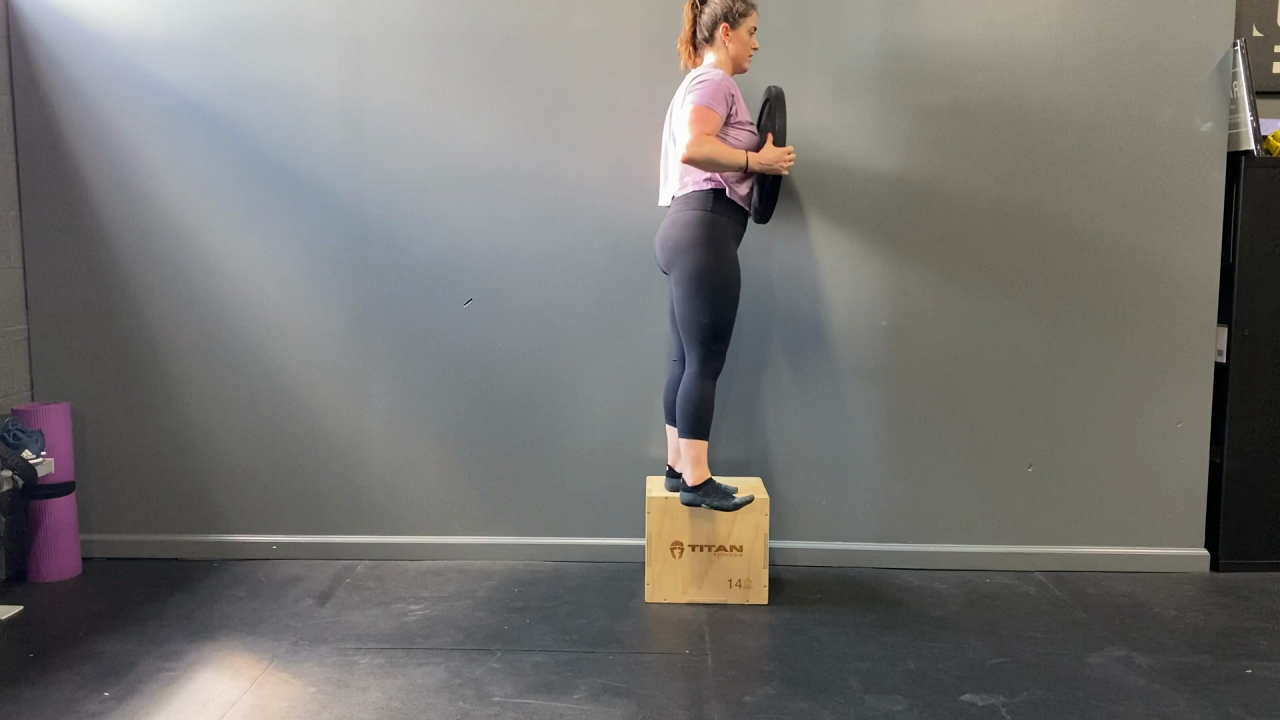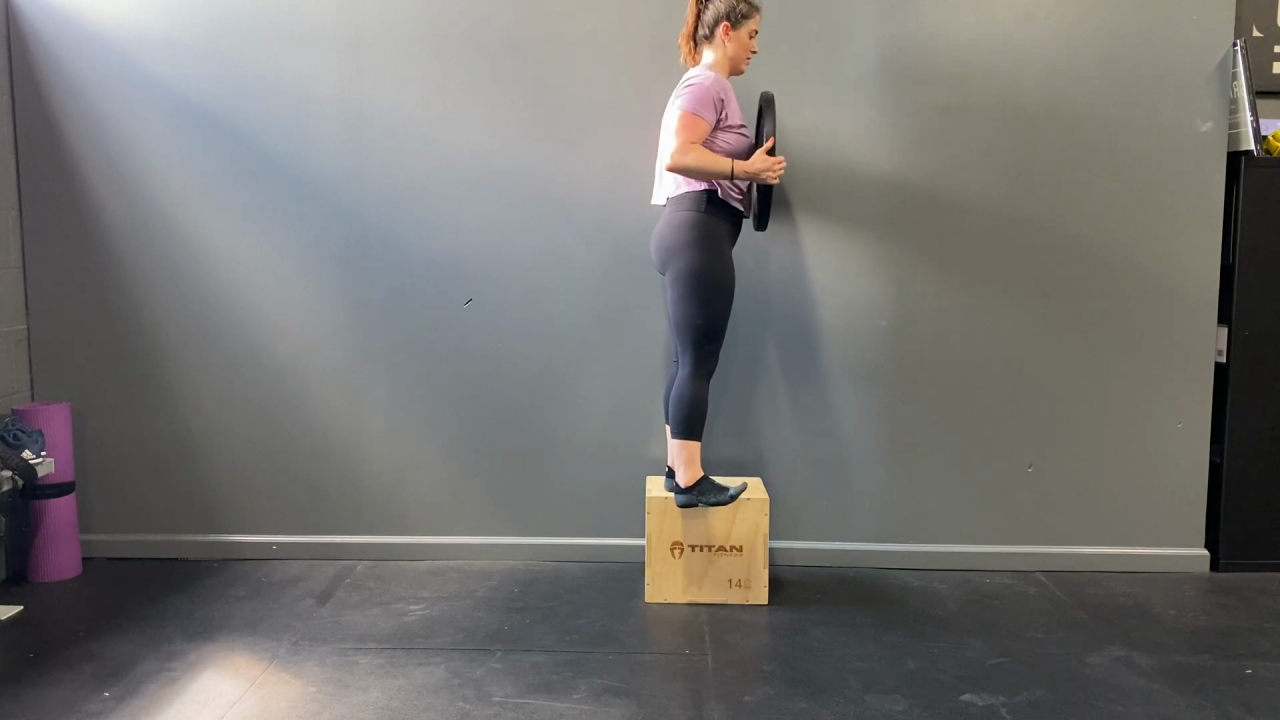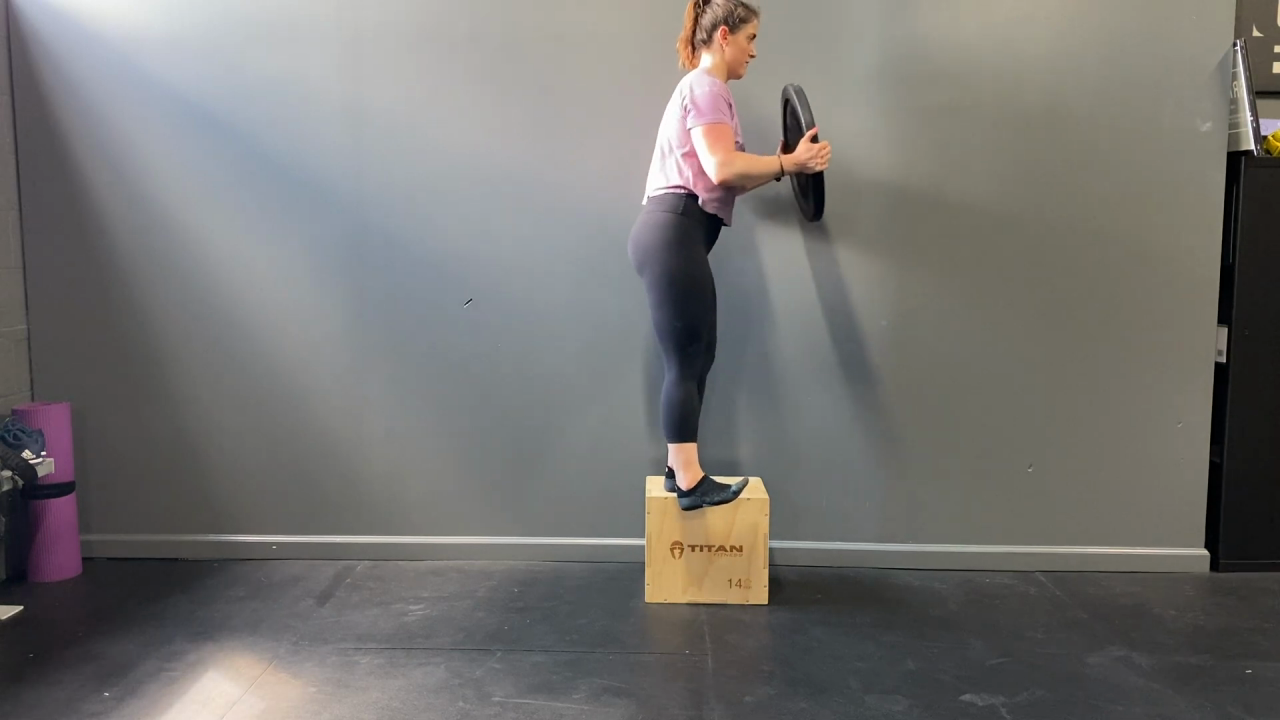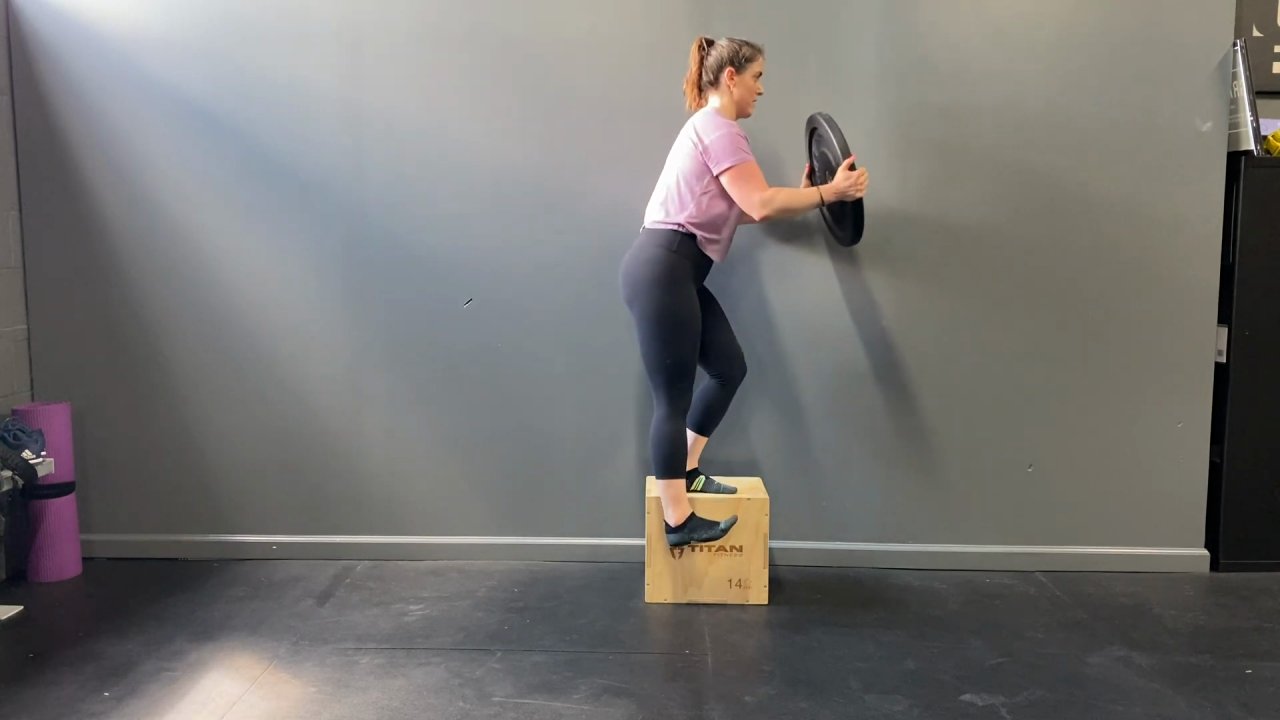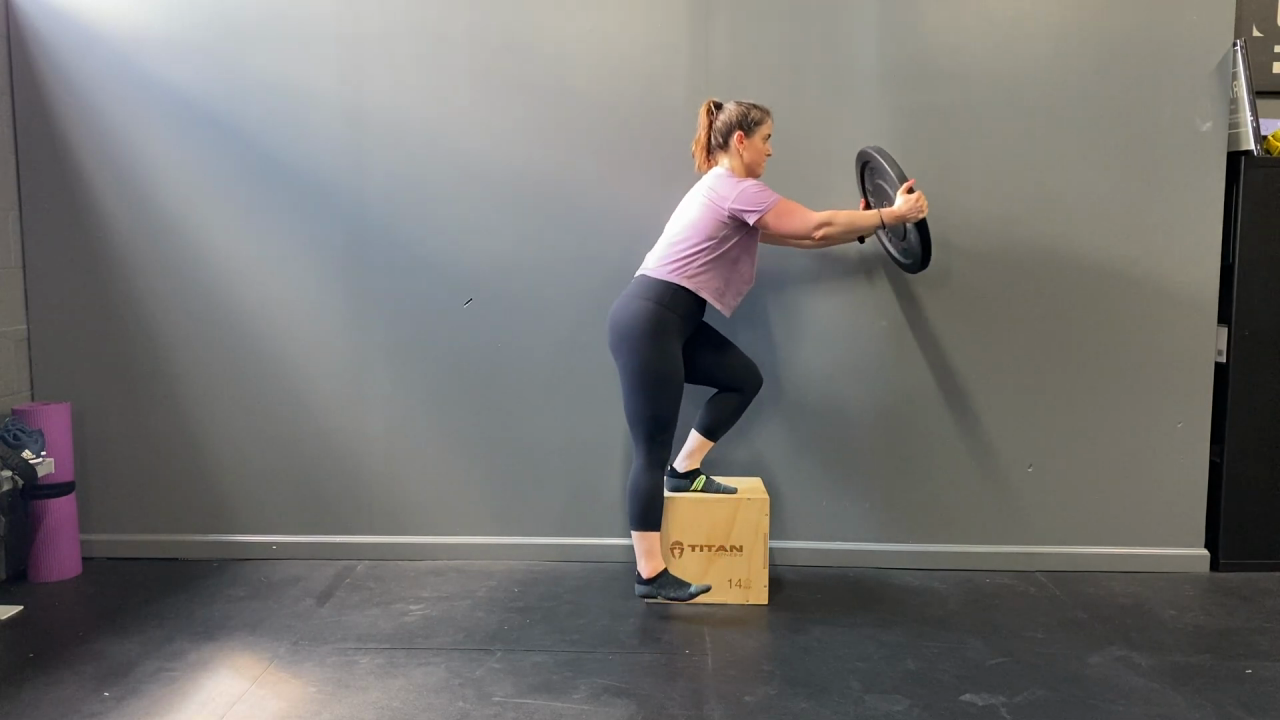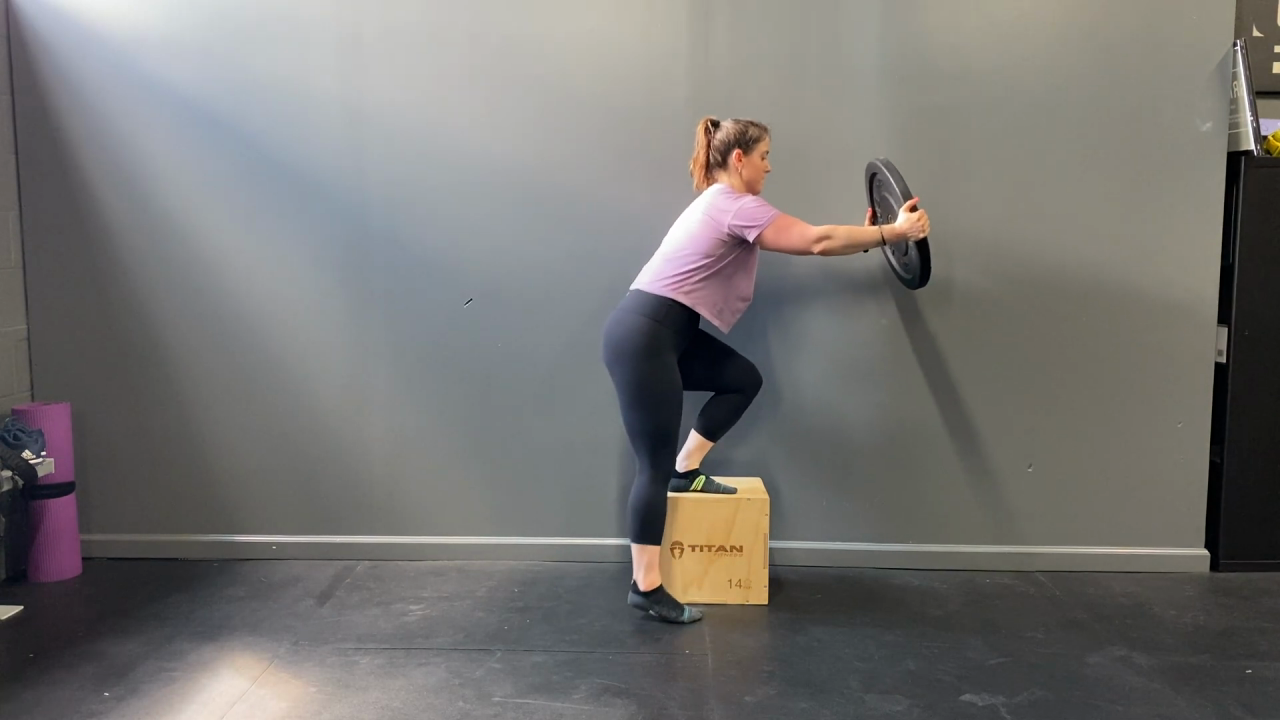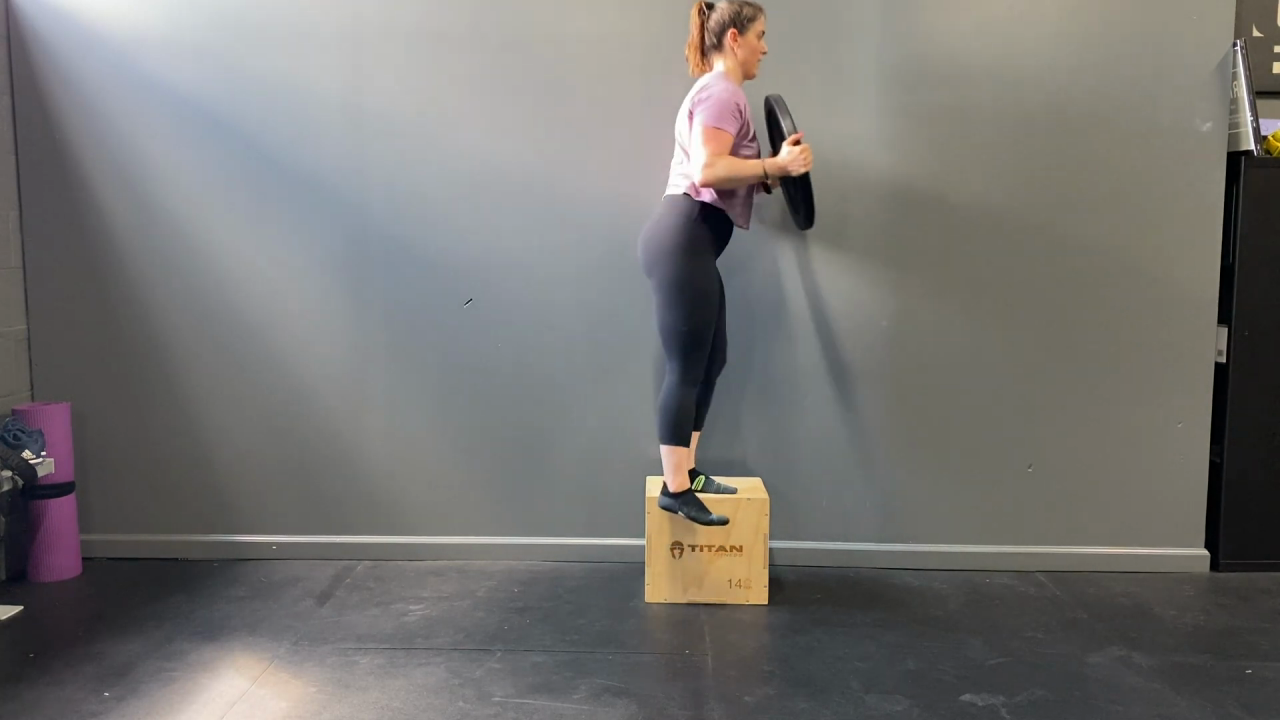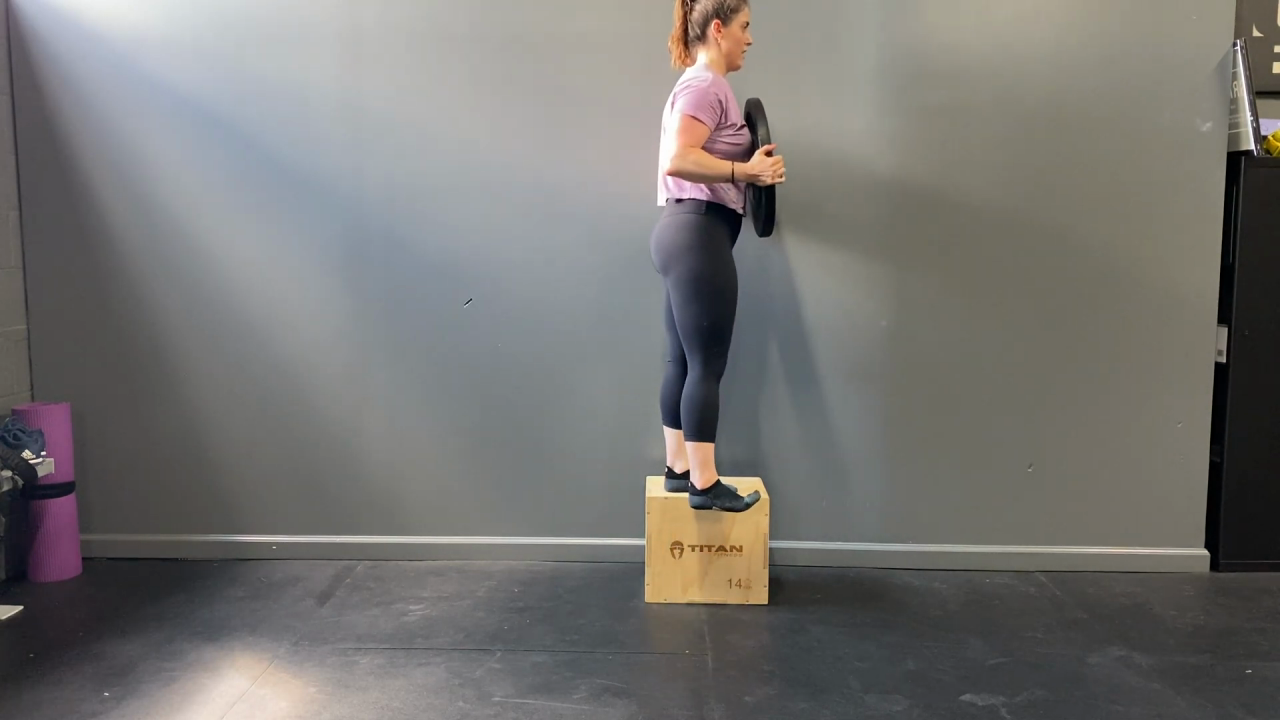
dt=0.7s
person 1, frame 1
left shoulder: (701, 84)
right shoulder: (712, 82)
right elbow: (692, 148)
left wrist: (756, 161)
right wrist: (757, 161)
left hip: (690, 229)
right hip: (702, 231)
left knee: (689, 360)
right knee: (704, 362)
left ankle: (679, 467)
right ankle: (697, 480)
person 1, frame 2
left shoulder: (706, 87)
right shoulder: (706, 85)
right elbow: (677, 155)
left wrist: (754, 166)
right wrist: (746, 169)
left hip: (689, 232)
right hip: (698, 231)
left knee: (690, 361)
right knee: (698, 363)
left ankle: (680, 469)
right ankle: (690, 480)
person 1, frame 3
left shoulder: (703, 89)
right shoulder: (706, 88)
left elbow: (723, 180)
right elbow: (722, 168)
left wrist: (778, 167)
right wrist: (790, 163)
left hip: (677, 237)
right hip: (672, 236)
left knee: (696, 360)
right knee: (685, 364)
left ankle: (682, 470)
right ankle: (690, 483)
person 1, frame 4
left shoulder: (709, 128)
right shoulder: (718, 129)
left elbow: (745, 208)
right elbow: (760, 205)
left wrist: (805, 194)
right wrist: (830, 192)
left hip: (674, 272)
right hip: (662, 272)
left knee: (729, 367)
right knee: (673, 400)
left ankle: (686, 471)
right ankle: (679, 520)
person 1, frame 5
left shoulder: (723, 189)
right shoulder: (737, 190)
left elbow: (796, 235)
right elbow: (815, 227)
left wrist: (859, 228)
right wrist: (892, 216)
left hip: (664, 318)
right hip: (647, 322)
left knee: (744, 378)
right knee: (651, 451)
left ankle: (684, 470)
right ankle: (651, 574)
person 1, frame 6
left shoulder: (721, 205)
right shoulder: (736, 207)
left elbow: (803, 241)
right elbow: (816, 241)
left wrist: (867, 235)
right wrist: (893, 233)
left hip: (661, 332)
right hip: (642, 337)
left knee: (743, 379)
right knee: (654, 464)
left ankle: (686, 469)
right ankle: (647, 586)
person 1, frame 7
left shoulder: (719, 92)
right shoulder: (720, 93)
right elbow: (708, 171)
left wrist: (772, 173)
right wrist: (775, 166)
left hip: (688, 241)
right hip: (684, 241)
left knee: (705, 365)
right knee: (688, 369)
left ankle: (684, 473)
right ankle: (675, 488)
person 1, frame 8
left shoulder: (705, 87)
right shoulder: (704, 86)
right elbow: (678, 160)
left wrist: (752, 169)
right wrist: (748, 171)
left hip: (688, 234)
right hip: (697, 235)
left knee: (685, 362)
right knee: (706, 366)
left ankle: (679, 469)
right ankle: (705, 485)
